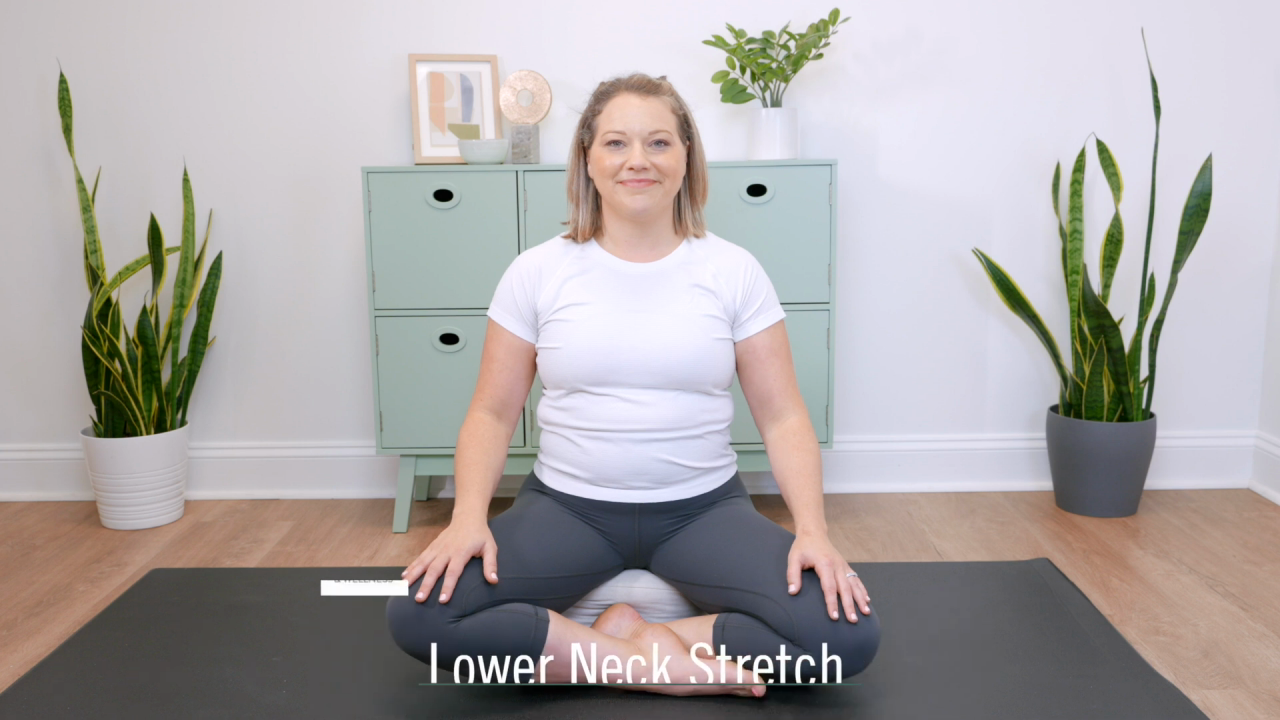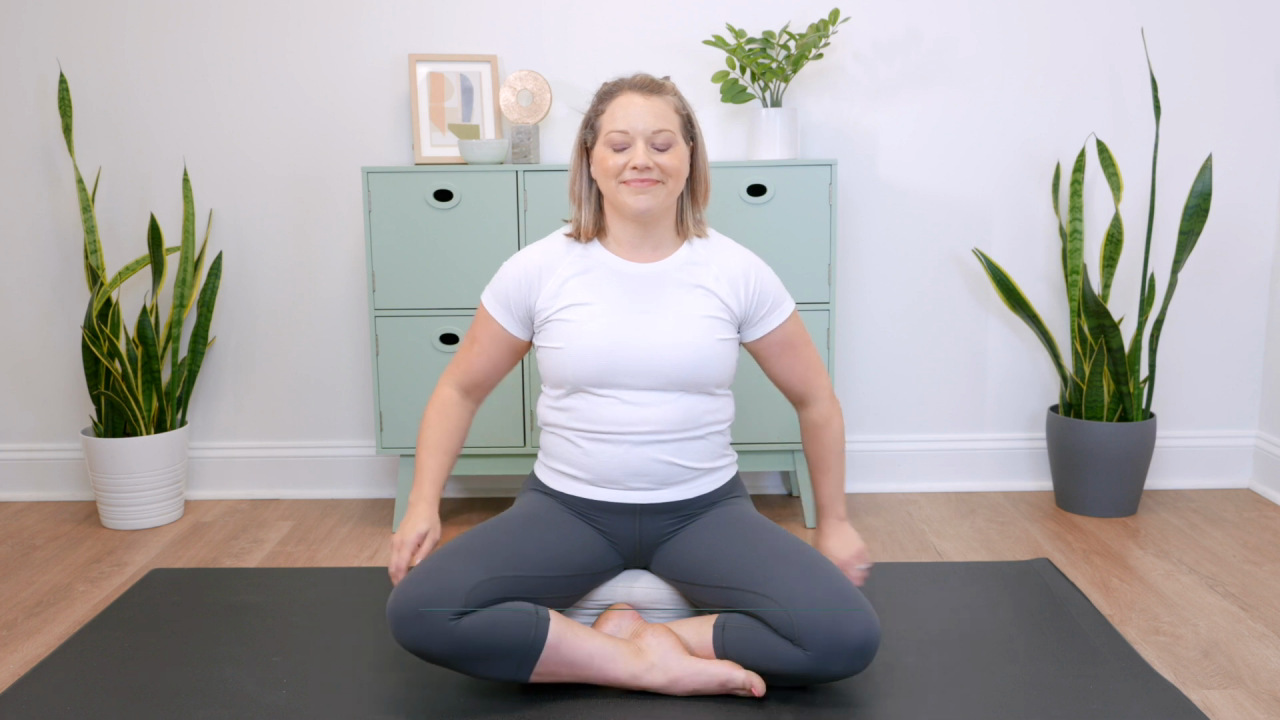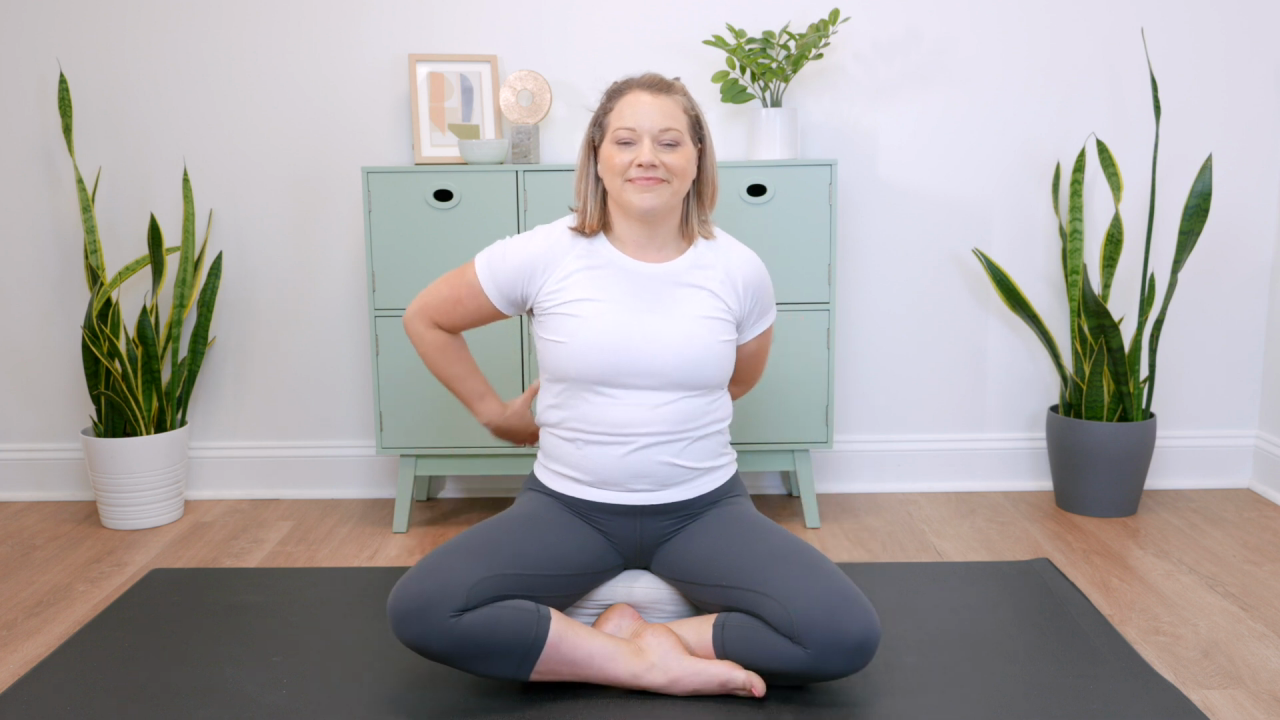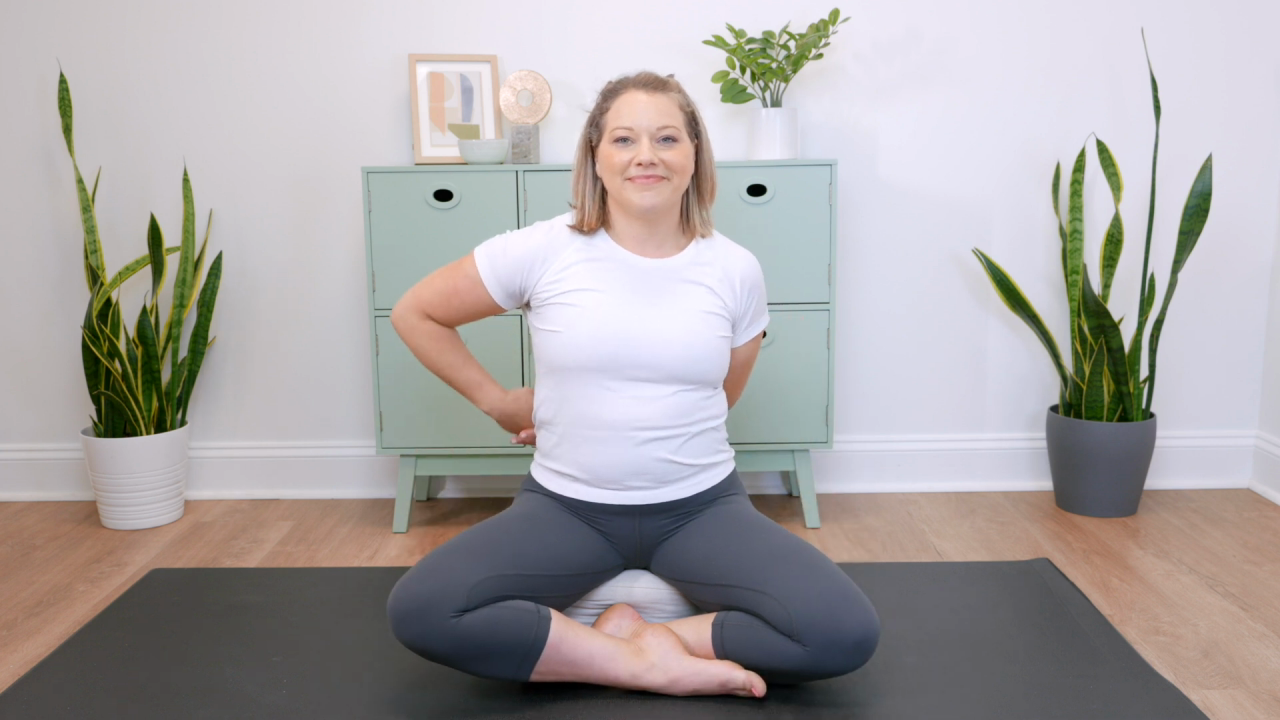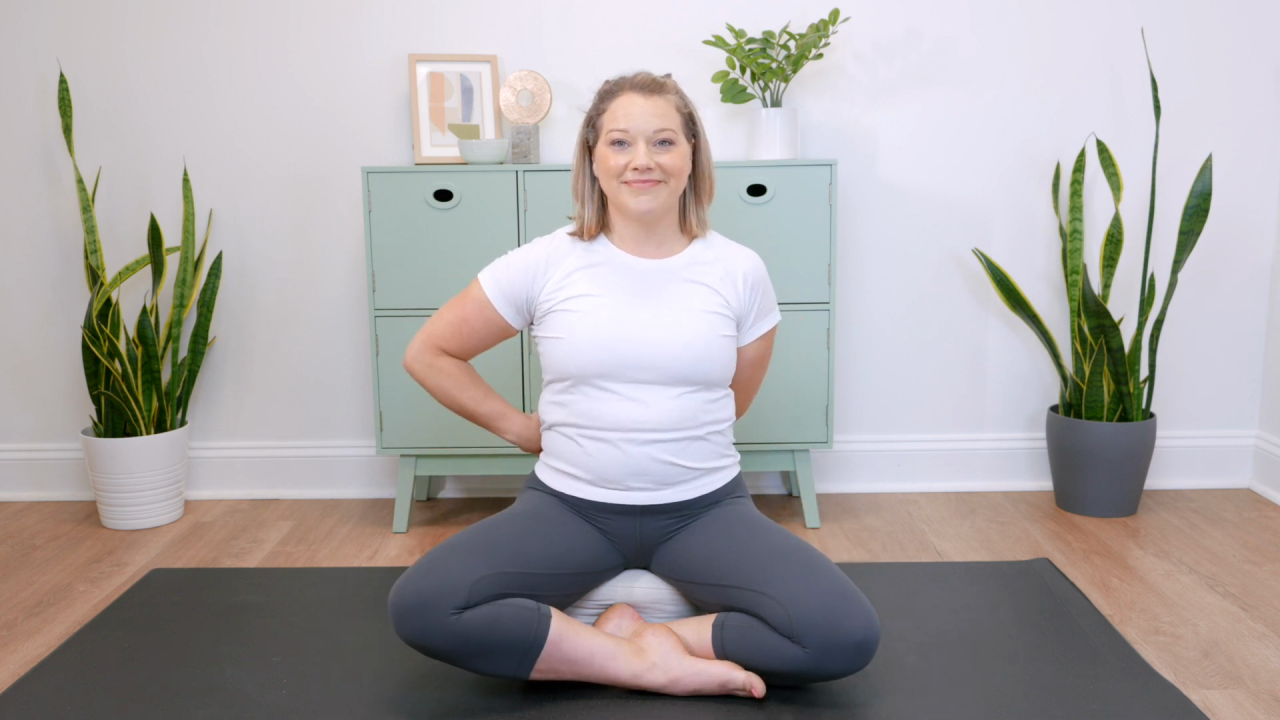
dt=0.4s
person 1, frame 1
left shoulder: (734, 270)
right shoulder: (538, 271)
left elbow: (781, 415)
right elbow: (493, 412)
left wrist: (812, 529)
right wrist: (467, 517)
left hip: (702, 506)
right hip: (567, 505)
left knee: (847, 634)
right knee: (417, 616)
left ankle: (631, 640)
right ankle: (656, 662)
person 1, frame 2
left shoulder: (737, 271)
right shoulder: (539, 268)
left elbow: (814, 397)
right elbow: (461, 389)
left wrist: (832, 520)
right wrist: (423, 504)
left hip: (703, 507)
right hip: (568, 506)
left knee: (849, 636)
right knee: (417, 611)
left ankle: (632, 639)
right ankle: (652, 663)
person 1, frame 3
left shoulder: (738, 270)
right shoulder: (542, 254)
right elbow: (426, 319)
right wrist: (491, 410)
left hip: (703, 507)
right hip: (568, 506)
left knee: (849, 635)
right knee: (418, 609)
left ankle: (630, 640)
right ankle: (650, 663)
person 1, frame 4
left shoulder: (735, 270)
right shoulder: (543, 250)
right elbow: (415, 314)
left wrist: (631, 419)
right wrist: (497, 401)
left hip: (700, 506)
right hip: (565, 506)
left knee: (848, 632)
right knee: (418, 611)
left ankle: (634, 637)
right ankle: (651, 664)
person 1, frame 5
left shoulder: (739, 270)
right shoulder: (544, 263)
right elbow: (429, 354)
right wrist: (519, 426)
left hip: (704, 507)
right hip: (569, 505)
left knee: (847, 635)
right knee: (419, 607)
left ankle: (632, 637)
right ankle: (651, 664)
